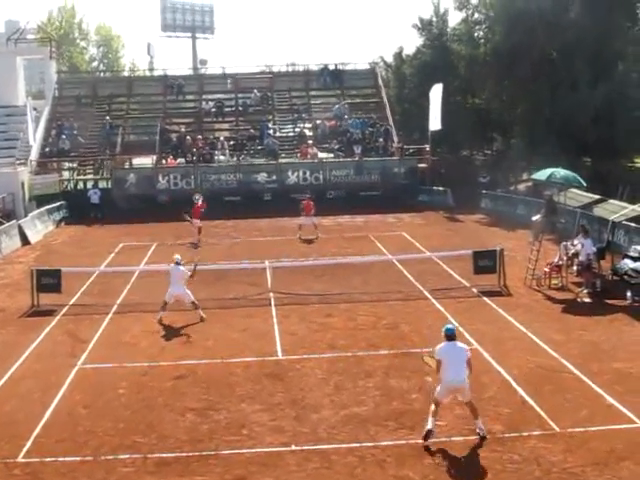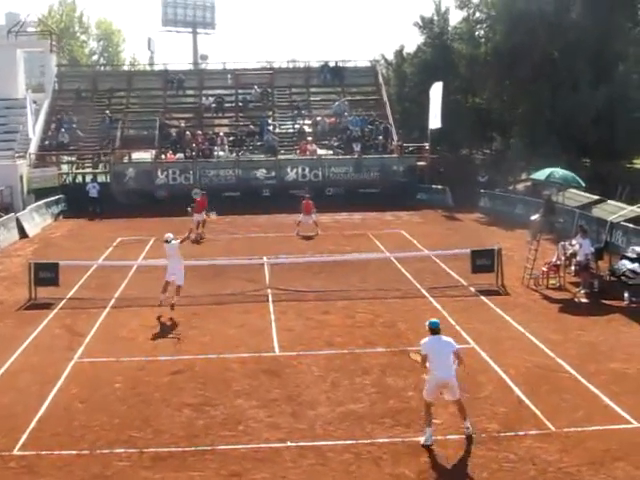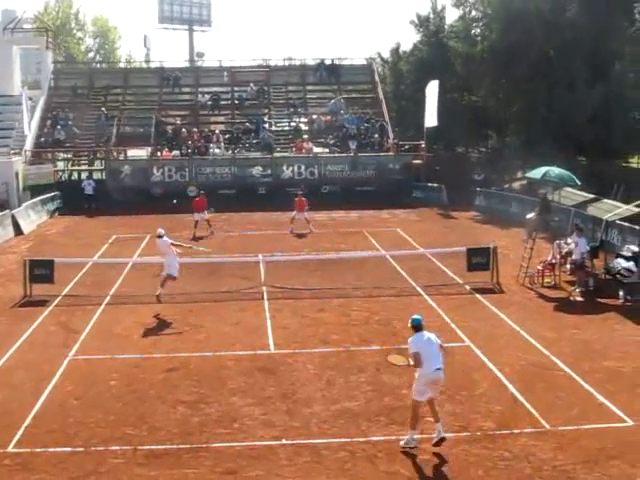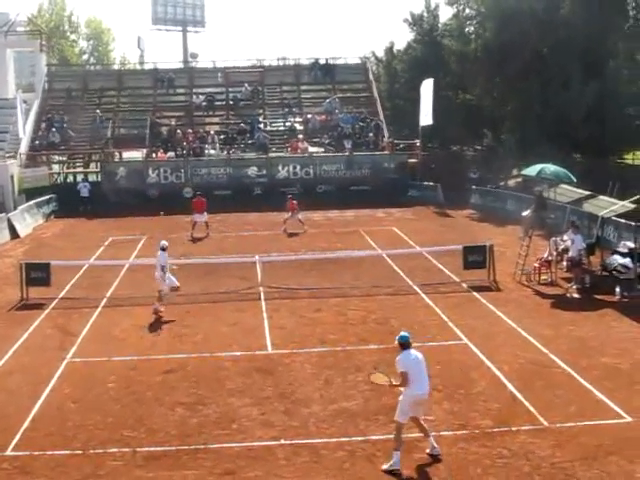
dt=0.2s
person 1, frame 1
left shoulder: (440, 348)
right shoulder: (464, 348)
left elbow: (438, 370)
right elbow: (470, 369)
left hip: (447, 383)
right hip: (462, 382)
left knee: (435, 404)
right knee: (469, 402)
left ankle: (430, 427)
right ankle: (481, 428)
person 1, frame 2
left shoulder: (425, 342)
right shoulder: (449, 341)
left elbow: (423, 364)
right elbow: (461, 361)
left hip: (435, 379)
right hip: (449, 378)
left knee: (427, 405)
right knee: (458, 401)
left ankle: (428, 437)
right ankle: (467, 428)
person 1, frame 3
left shoulder: (413, 340)
right shoulder: (432, 336)
left elbow: (418, 363)
right elbow: (444, 352)
left wrist: (411, 364)
left hip: (425, 375)
right hip: (439, 373)
left knee: (415, 407)
right knee: (431, 402)
left ankle: (411, 438)
right ankle: (439, 433)
person 1, frame 4
left shoulder: (401, 359)
right shoulder: (419, 355)
left elbow: (405, 383)
right elbow: (426, 376)
left wrist: (394, 384)
left hip: (411, 395)
right hip: (424, 393)
left knee: (398, 428)
right knee: (416, 419)
left ankle: (395, 462)
right ankle: (434, 447)
